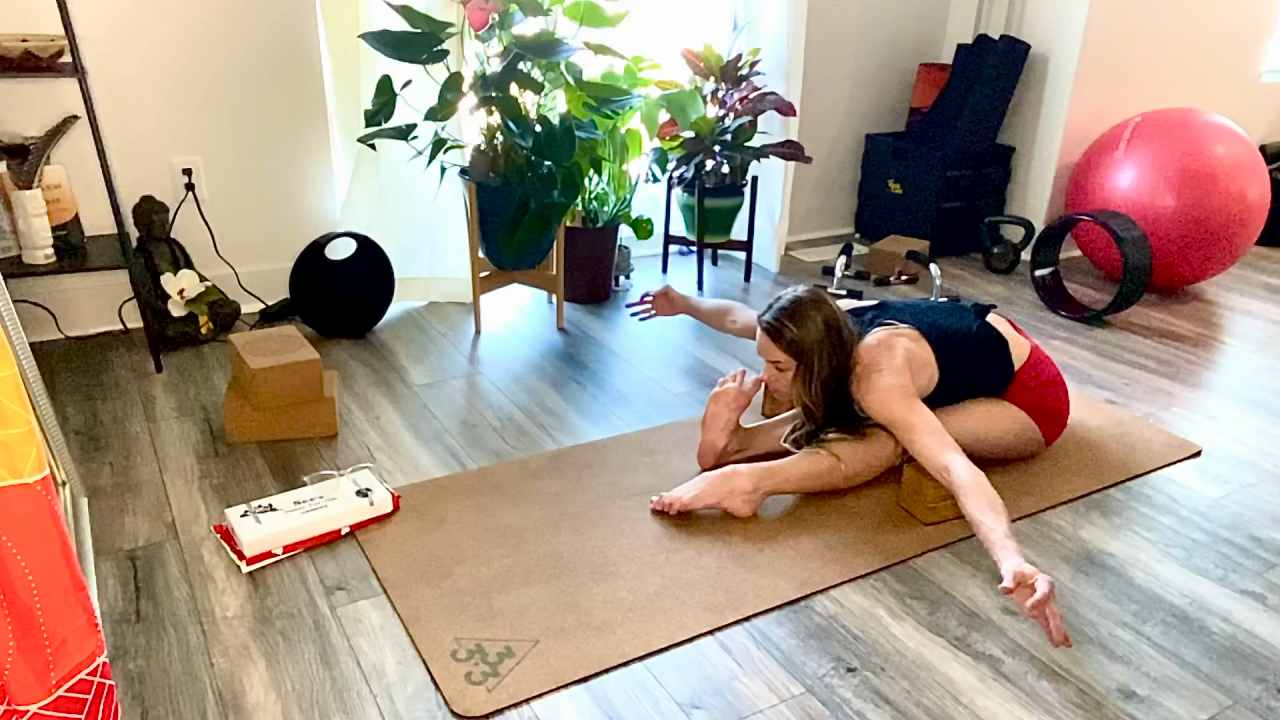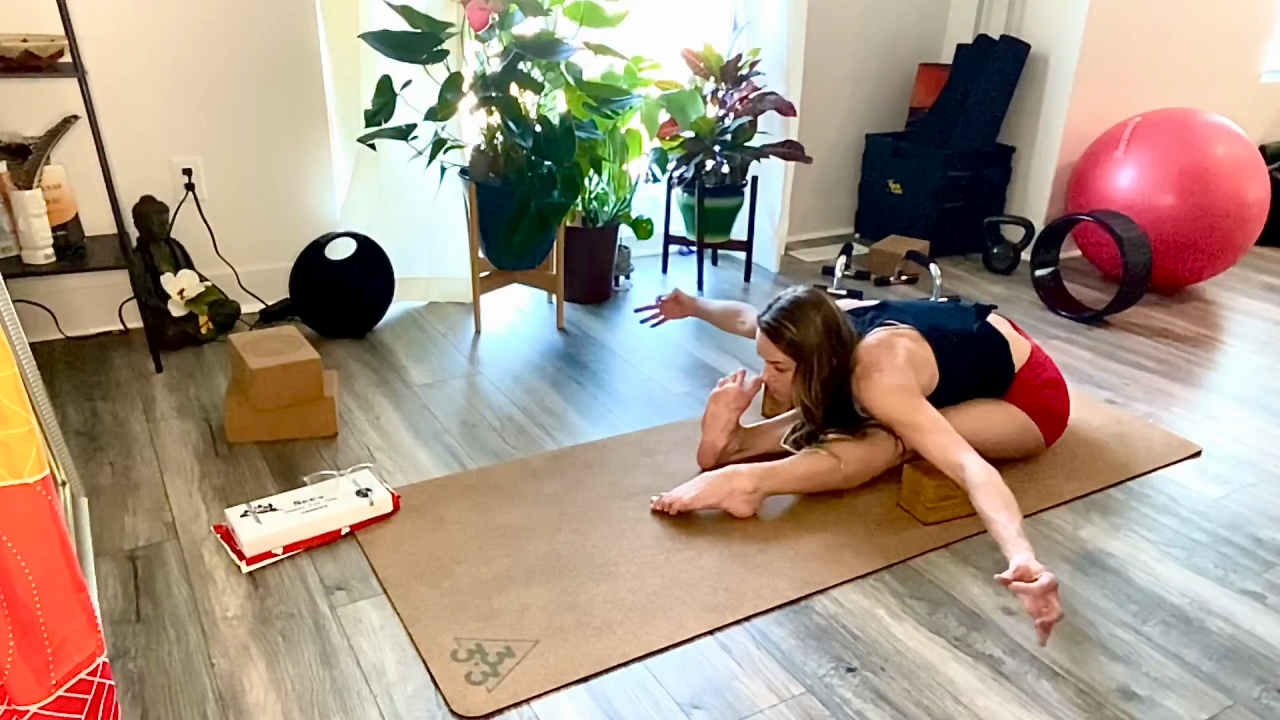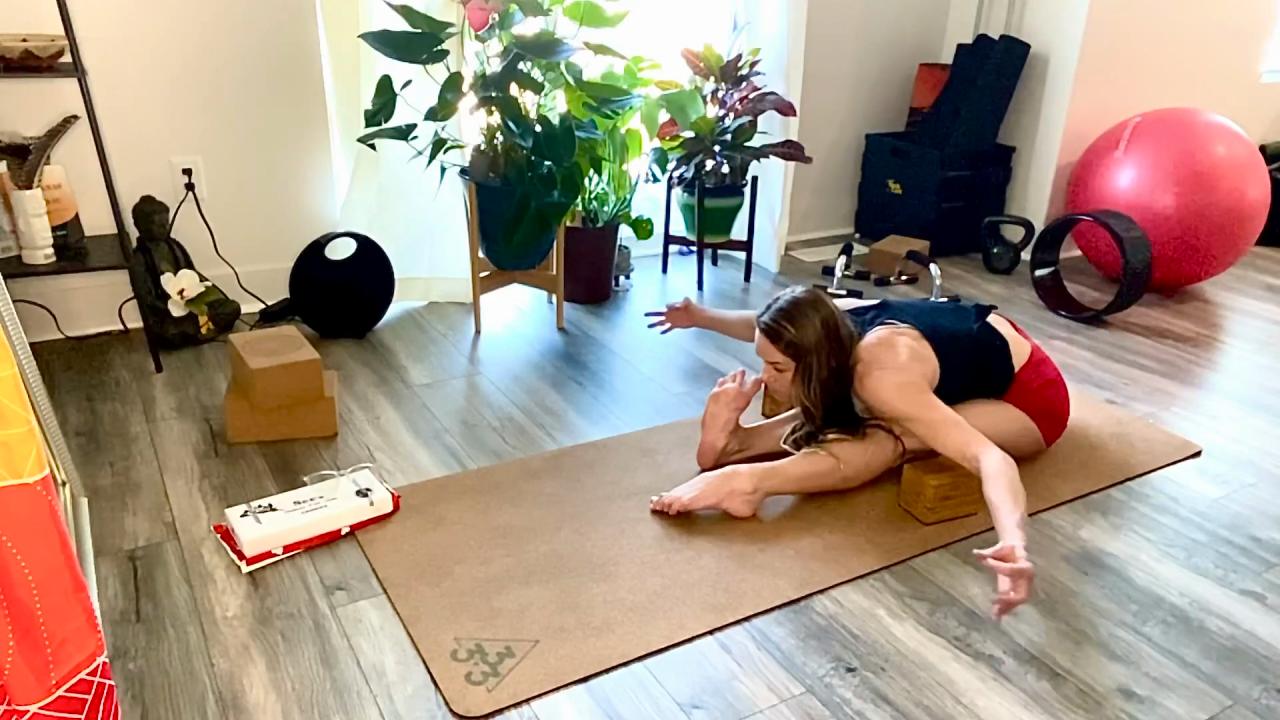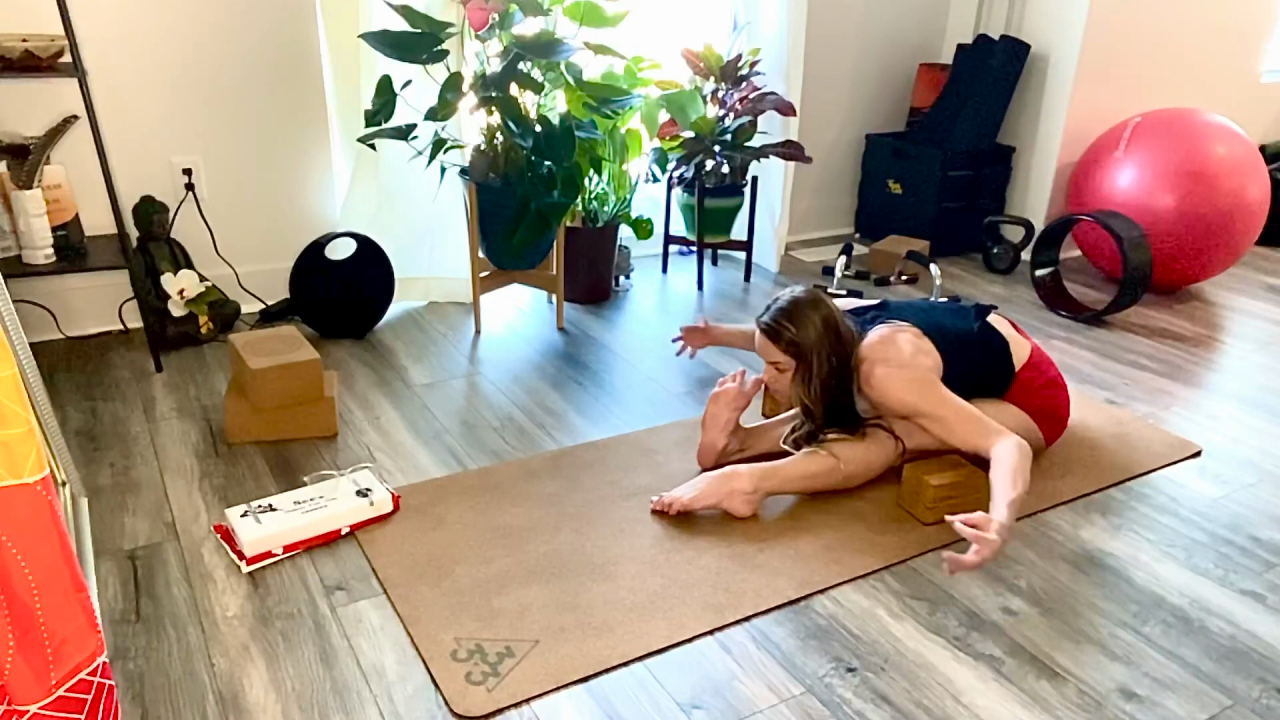
dt=0.4s
person 1, frame 1
left shoulder: (875, 378)
right shoulder: (829, 328)
left elbow: (958, 469)
right elbow: (738, 315)
left wrist: (1012, 561)
right wrist: (683, 303)
left hip: (1030, 395)
left knee: (892, 440)
person 1, frame 2
left shoulder: (877, 378)
right shoulder: (829, 327)
left elbow: (972, 467)
right elbow: (749, 317)
left wrist: (1022, 556)
right wrist: (693, 307)
left hip: (1030, 395)
left knee: (893, 440)
person 1, frame 3
left shoulder: (879, 376)
right shoulder: (829, 326)
left elbow: (992, 459)
right elbow: (775, 334)
left wrist: (1014, 544)
right wrist: (703, 318)
left hip: (1030, 395)
left knee: (893, 438)
person 1, frame 4
left shoulder: (884, 374)
right shoulder: (832, 326)
left elbow: (1010, 446)
right elbow: (784, 339)
left wrist: (1000, 523)
right wrist: (718, 336)
left hip: (1030, 396)
left knee: (895, 436)
